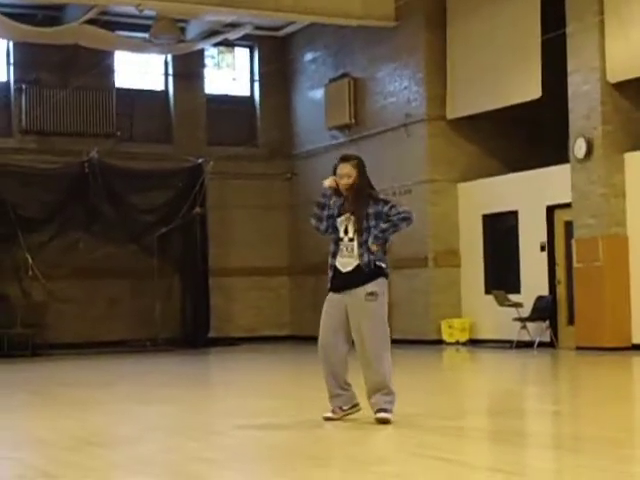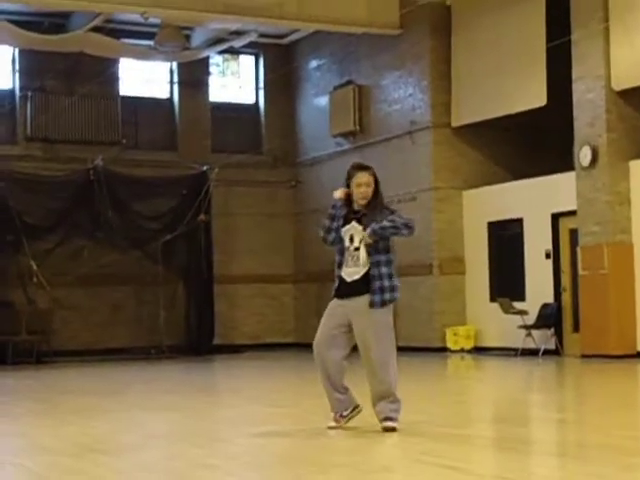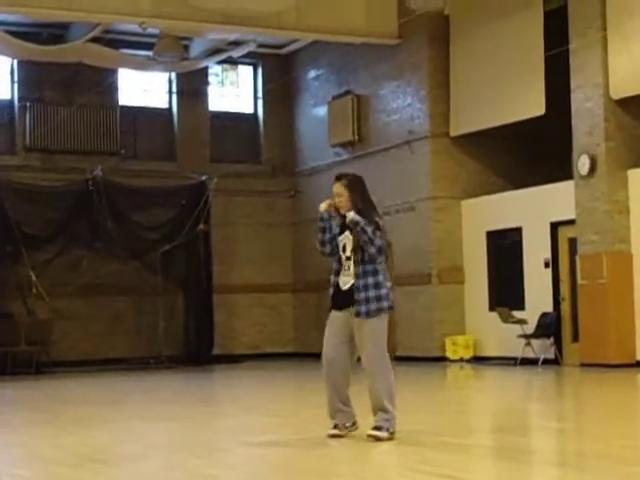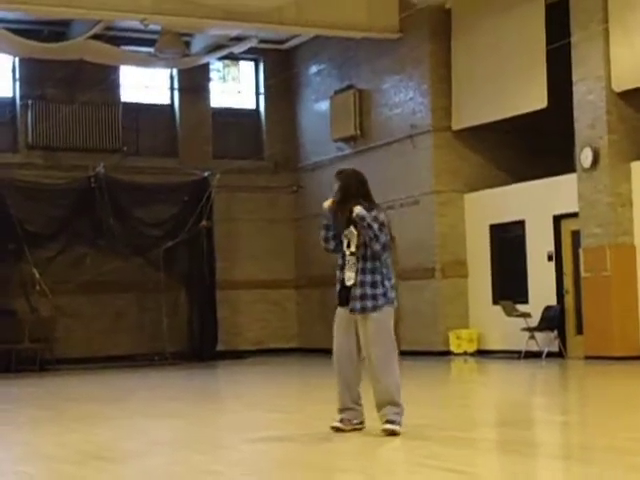
dt=0.3s
person 1, frame 1
left shoulder: (375, 204)
right shoulder: (337, 206)
left elbow: (405, 216)
right elbow: (320, 226)
left wrist: (379, 236)
right wrist: (326, 193)
left hip: (368, 283)
right hip: (338, 285)
left knee: (372, 346)
right knee: (328, 343)
left ankle: (383, 402)
right ankle: (343, 399)
person 1, frame 2
left shoulder: (380, 213)
right shoulder: (343, 215)
left elbow: (408, 226)
right elbow: (328, 237)
left wrist: (375, 230)
right wrist: (336, 204)
left hip: (372, 295)
right hip: (342, 294)
left knee: (378, 354)
right knee: (323, 347)
left ankle: (388, 411)
right ankle: (344, 405)
person 1, frame 3
left shoulder: (369, 220)
right shoulder: (340, 224)
left elbow: (376, 249)
right elbow: (327, 249)
left wrist: (355, 221)
right wrist: (324, 217)
left hip: (369, 302)
right hip: (341, 303)
left knee: (375, 362)
right knee: (333, 361)
left ankle: (385, 421)
right ankle: (343, 418)
person 1, frame 4
left shoulder: (373, 215)
right shoulder: (345, 219)
left elbow: (381, 246)
right elbow: (330, 245)
left wrist: (362, 217)
right wrist: (328, 214)
left hip: (374, 297)
right hip: (347, 297)
left knee: (381, 357)
right knee: (344, 357)
left ankle: (392, 414)
right ankle: (351, 414)
